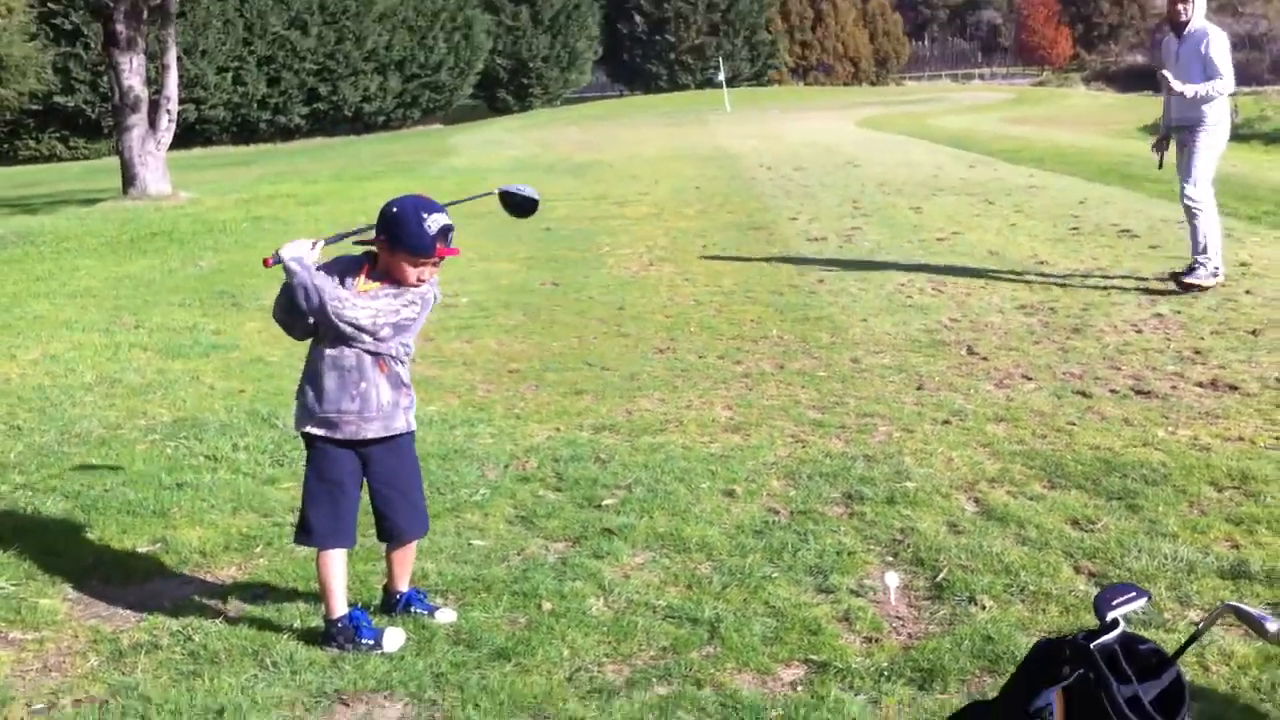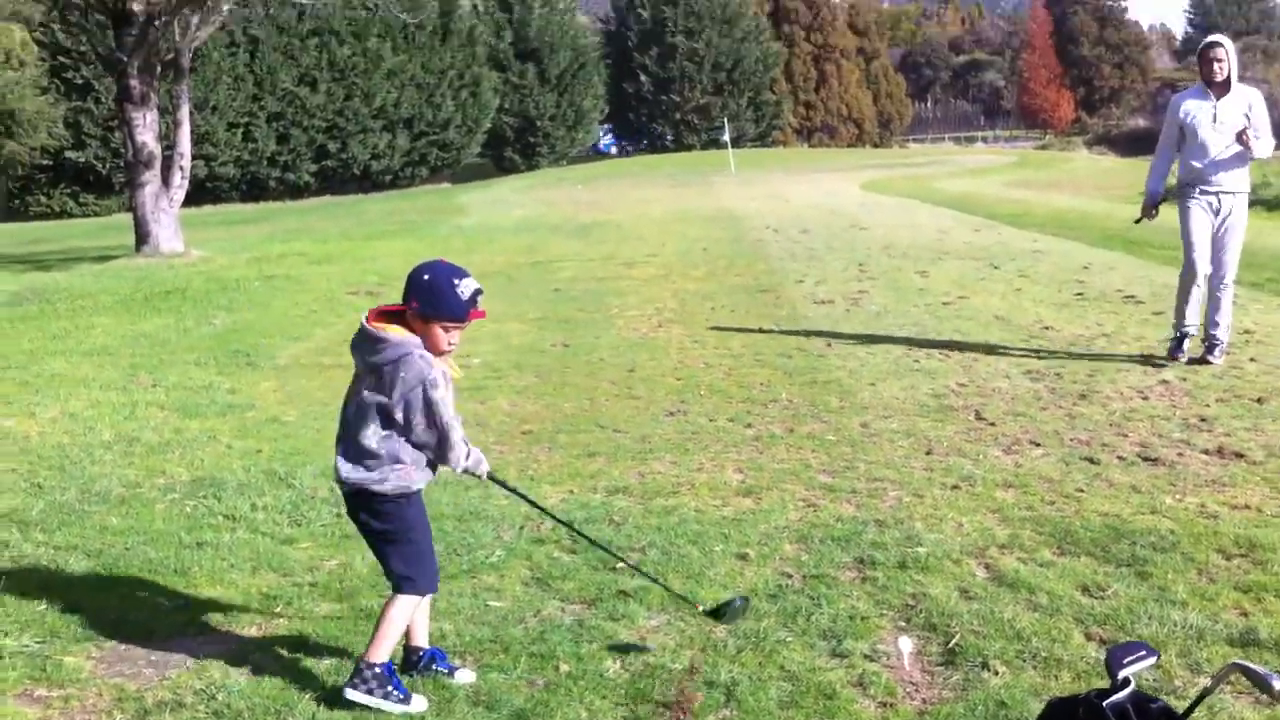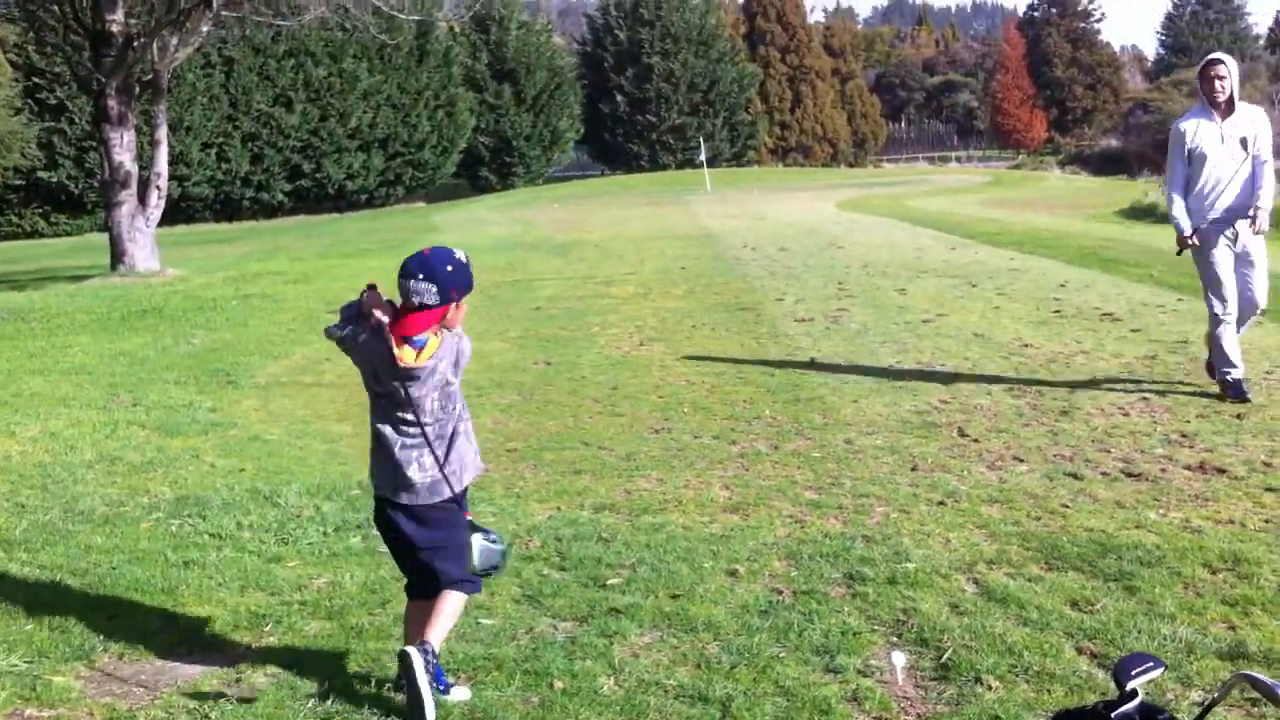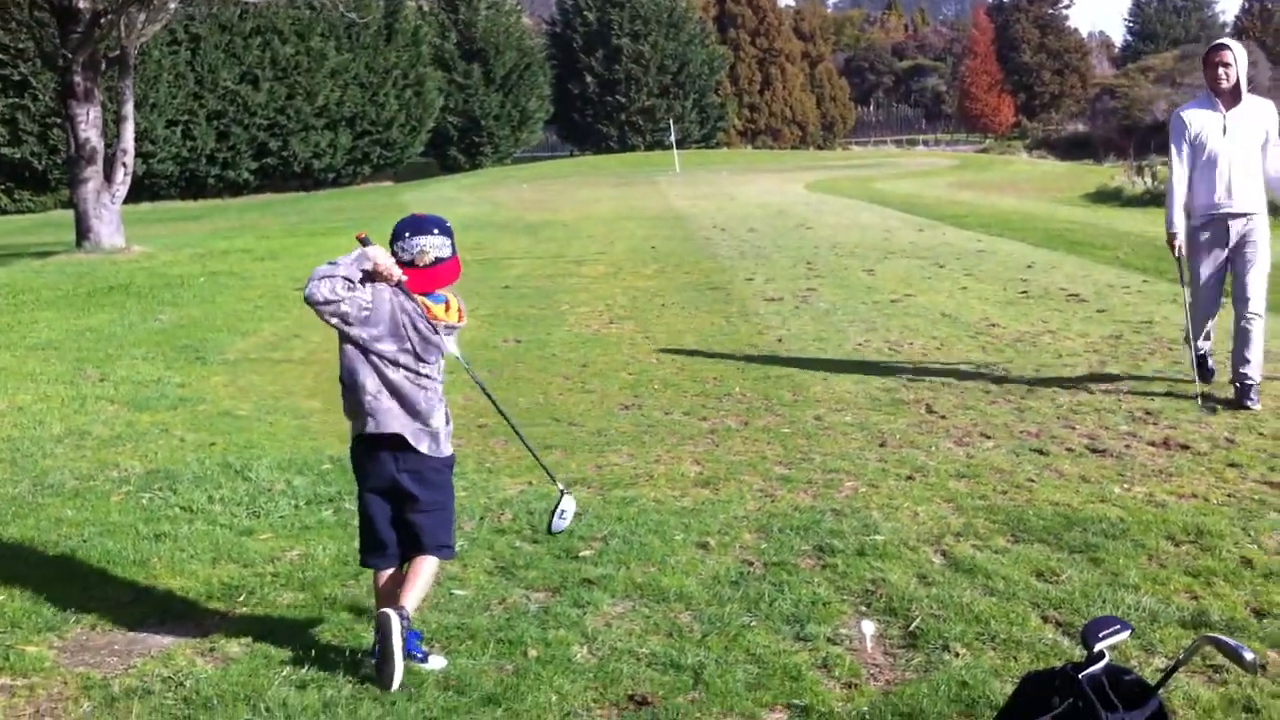
dt=0.5s
person 1, frame 1
left shoulder: (419, 295)
right shoulder: (342, 270)
left elbow: (344, 311)
right elbow: (295, 322)
left wrist: (297, 262)
right wrist: (300, 269)
left hip: (388, 426)
right hip: (329, 424)
left knee: (405, 520)
right knee: (332, 525)
left ankle: (399, 595)
right ankle: (341, 623)
person 1, frame 2
left shoulder: (379, 335)
right shoulder: (419, 366)
right elbow: (442, 435)
right wrist: (466, 458)
left hip: (367, 477)
right hip: (387, 485)
left knee: (416, 570)
right knee: (416, 580)
left ankle: (418, 653)
right ankle: (369, 674)
person 1, frame 3
left shoulder: (374, 342)
right shoulder: (453, 349)
left elbow: (341, 328)
left wrist: (367, 307)
right wrist: (383, 310)
left hip: (389, 490)
right hip: (436, 492)
left knee: (424, 581)
right knee: (458, 579)
left ankle: (415, 667)
right ankle: (424, 653)
person 1, frame 4
left shoulder: (379, 305)
right shoulder: (453, 312)
left elbow: (321, 291)
left wrist: (364, 259)
right wrist: (391, 276)
left hip: (379, 448)
right hip: (431, 449)
left knee: (388, 548)
right knee: (432, 545)
left ankle: (391, 638)
right ankle: (399, 623)
person 2, frame 1
left shoulder: (1210, 36)
right shoulder: (1169, 42)
left elbow: (1226, 82)
left wrist: (1186, 90)
right wrist: (1166, 129)
left hip: (1208, 127)
right hip: (1184, 128)
left knee: (1192, 193)
right knee: (1202, 195)
left ankle: (1205, 265)
right ankle: (1211, 265)
person 2, frame 2
left shoulder: (1251, 99)
right shoulder: (1182, 103)
left elbow: (1267, 145)
right elbow: (1166, 150)
left wrist: (1252, 146)
right wrist: (1152, 193)
left hip: (1235, 197)
right hip: (1195, 194)
left knee: (1224, 275)
right knee: (1196, 264)
left ankle: (1216, 341)
right ankle: (1182, 332)
person 2, frame 3
left shoulder: (1255, 118)
right shoulder: (1185, 127)
left elbow: (1264, 167)
right elbow: (1176, 180)
left wrist: (1262, 208)
right wrist: (1182, 226)
left hip: (1246, 224)
right hip: (1207, 227)
left knee: (1255, 299)
right knee: (1224, 303)
left ankle: (1219, 345)
right ankle: (1230, 377)
person 2, frame 4
right shoulder: (1186, 116)
right elbow: (1179, 173)
right wrist: (1175, 226)
right hip: (1206, 223)
right knee: (1204, 303)
left ankle: (1246, 383)
right ankle: (1199, 347)
